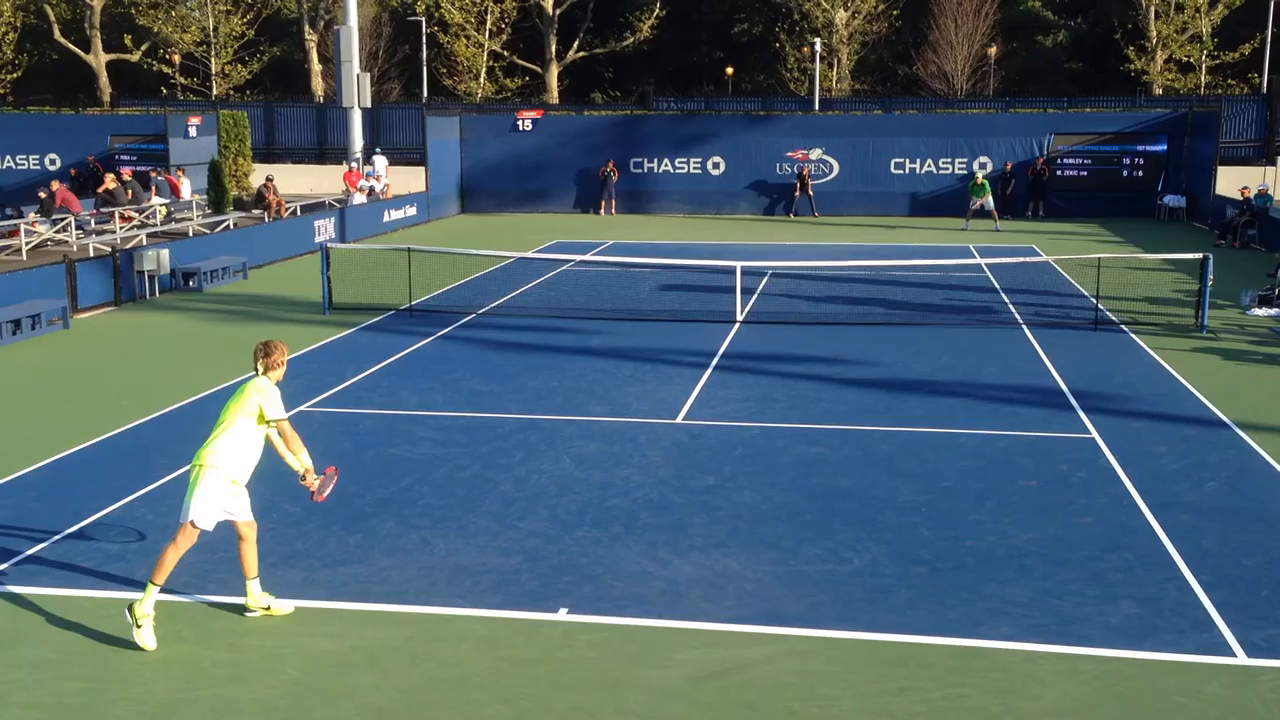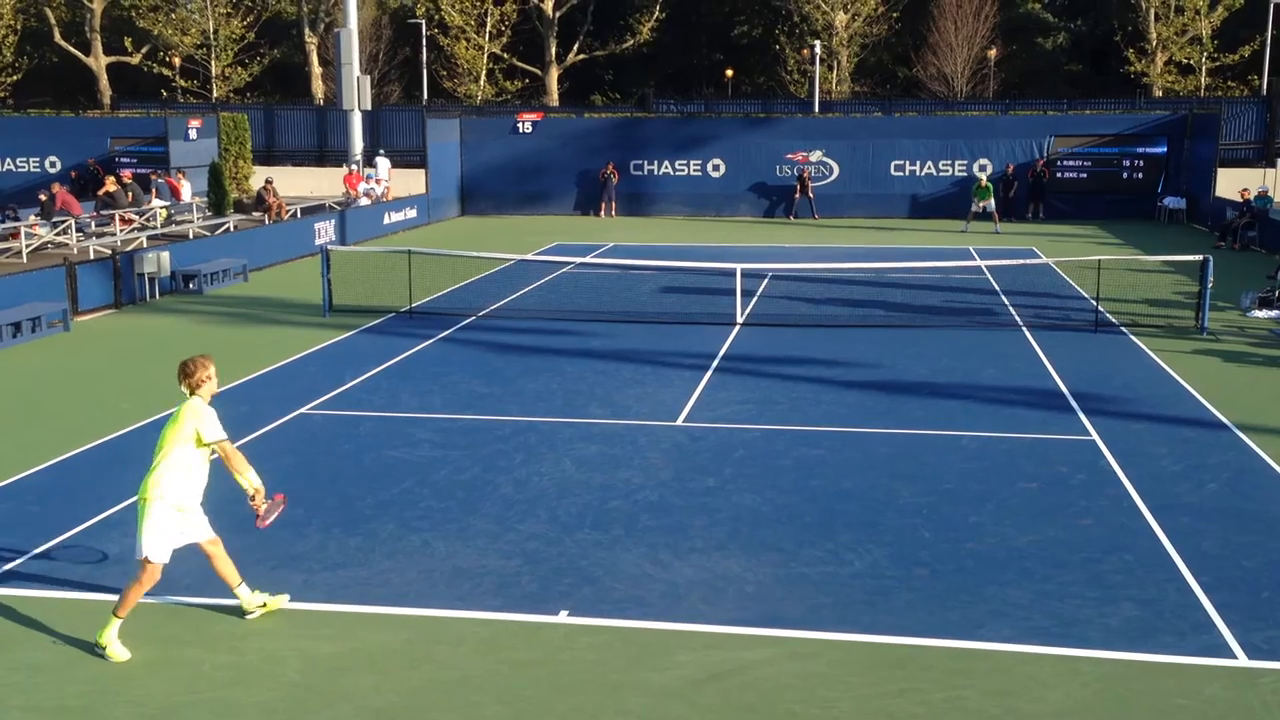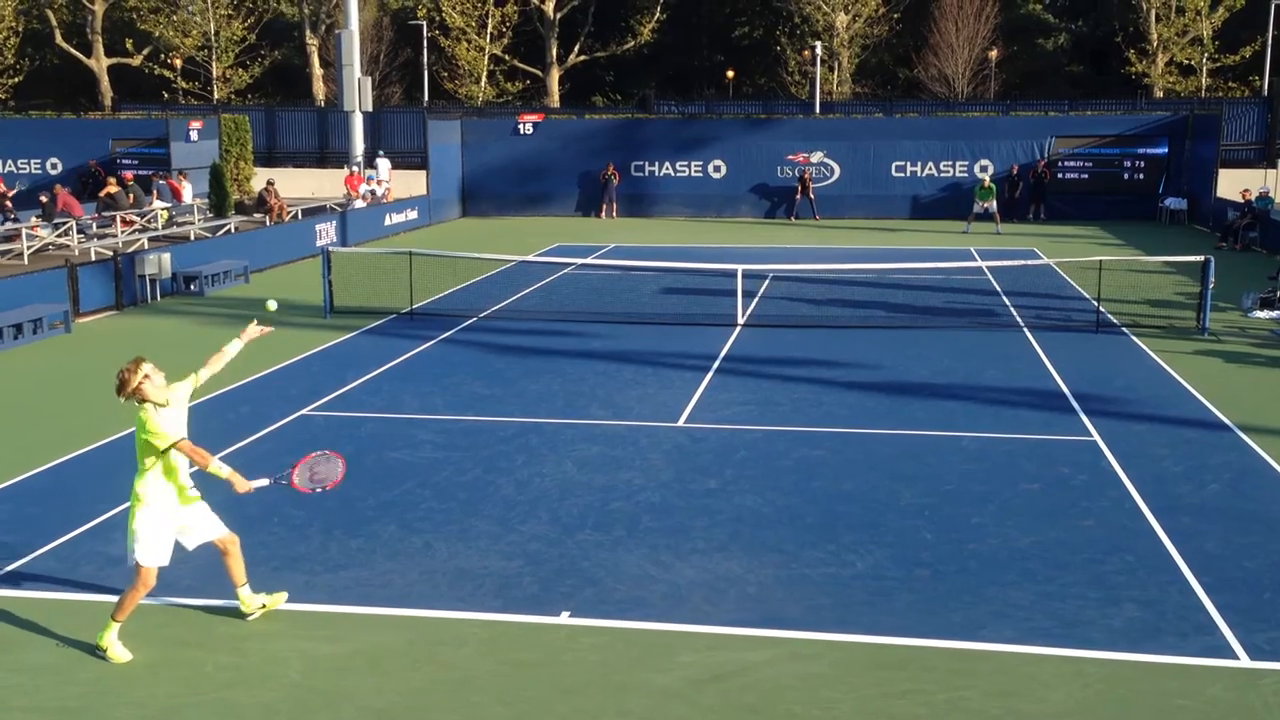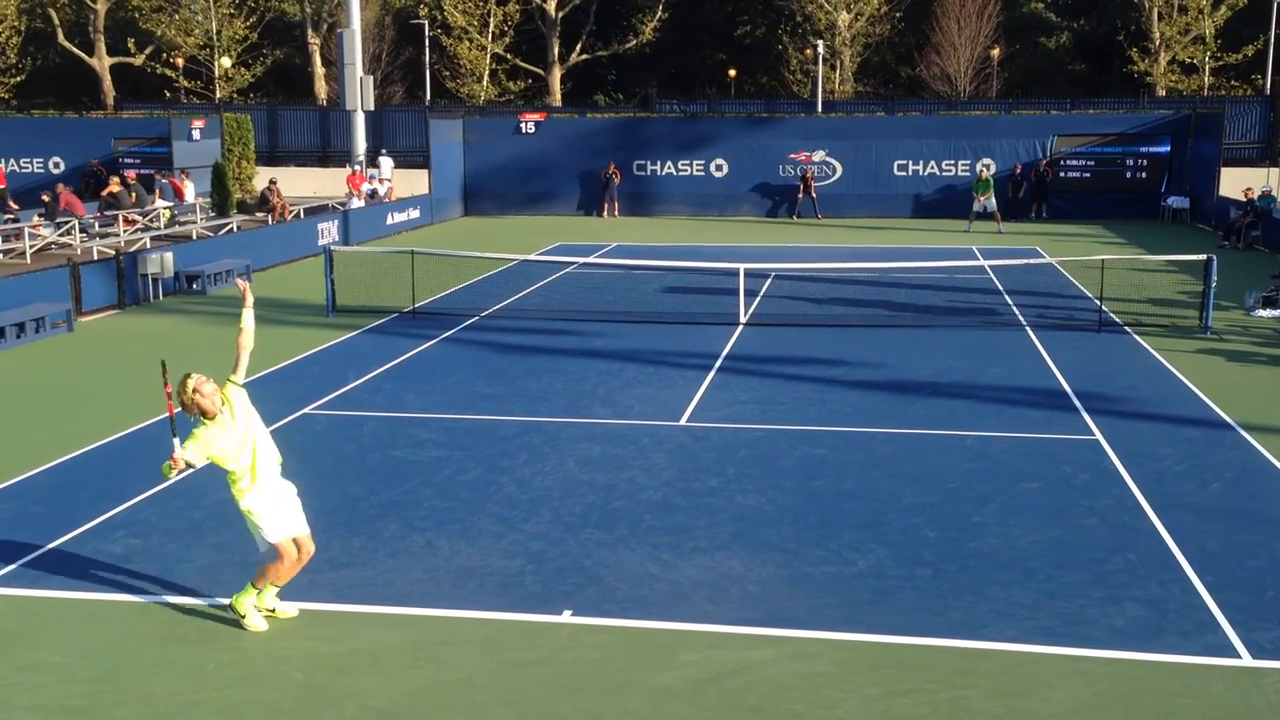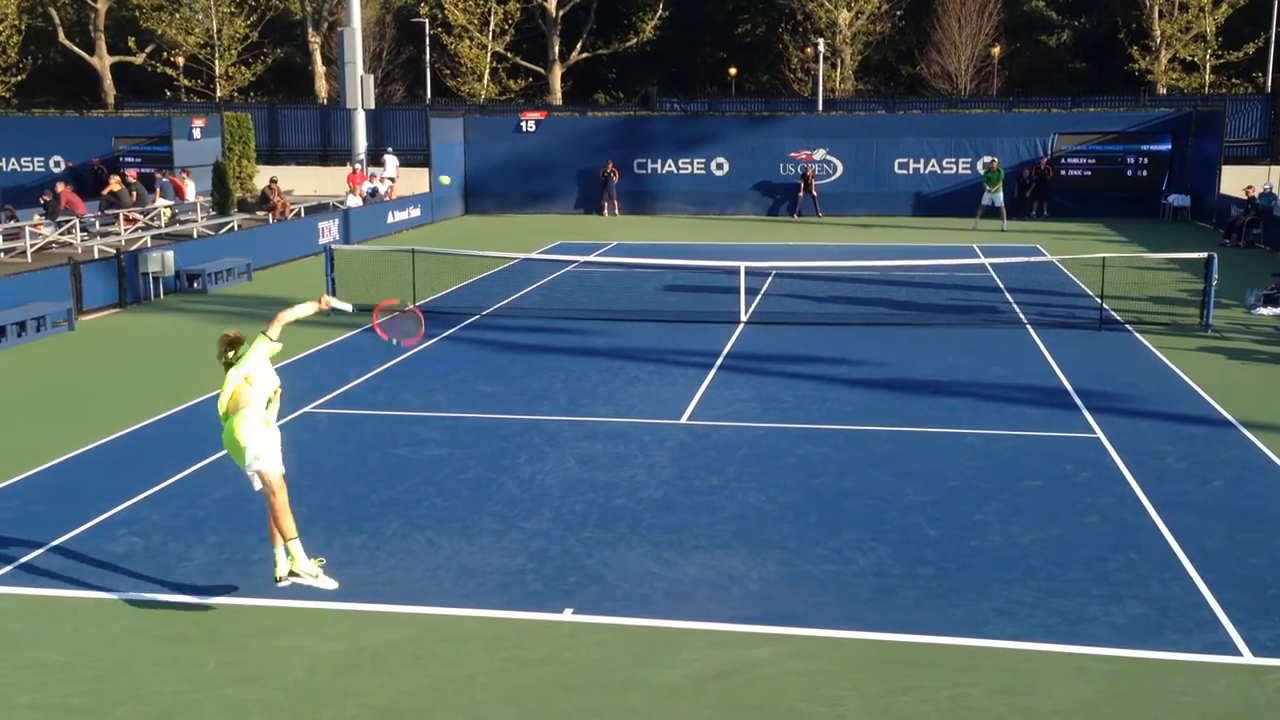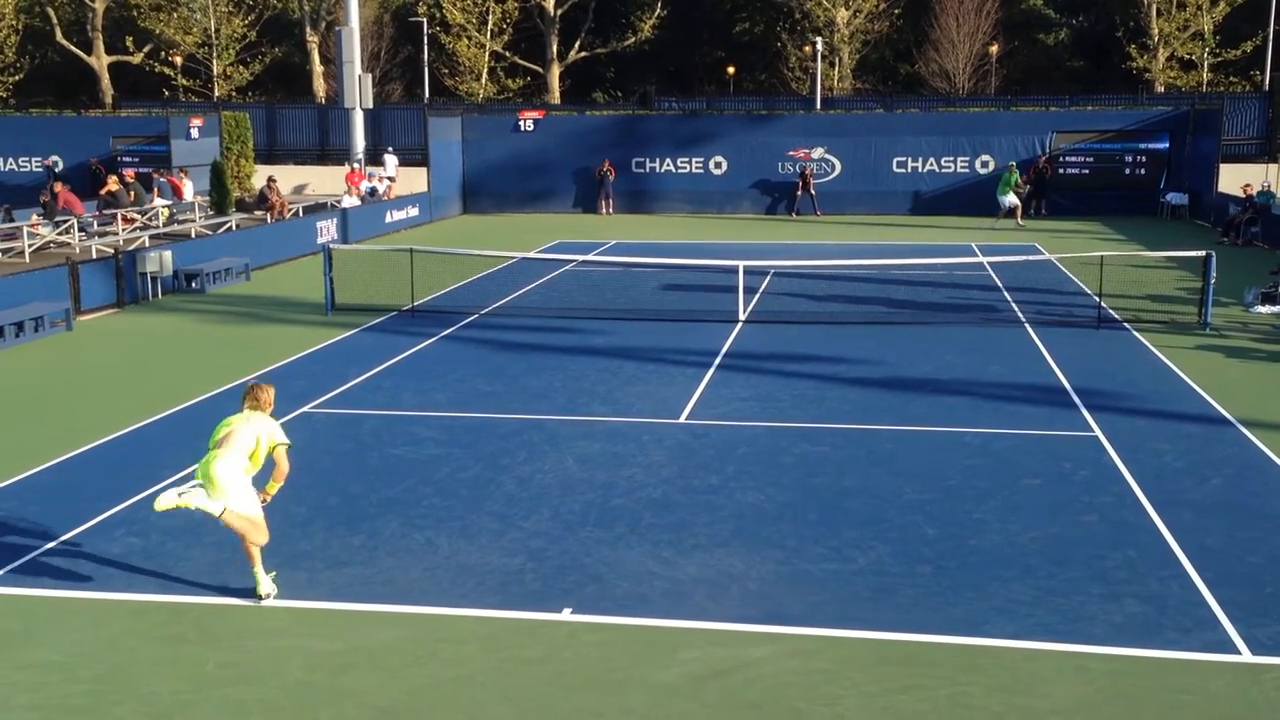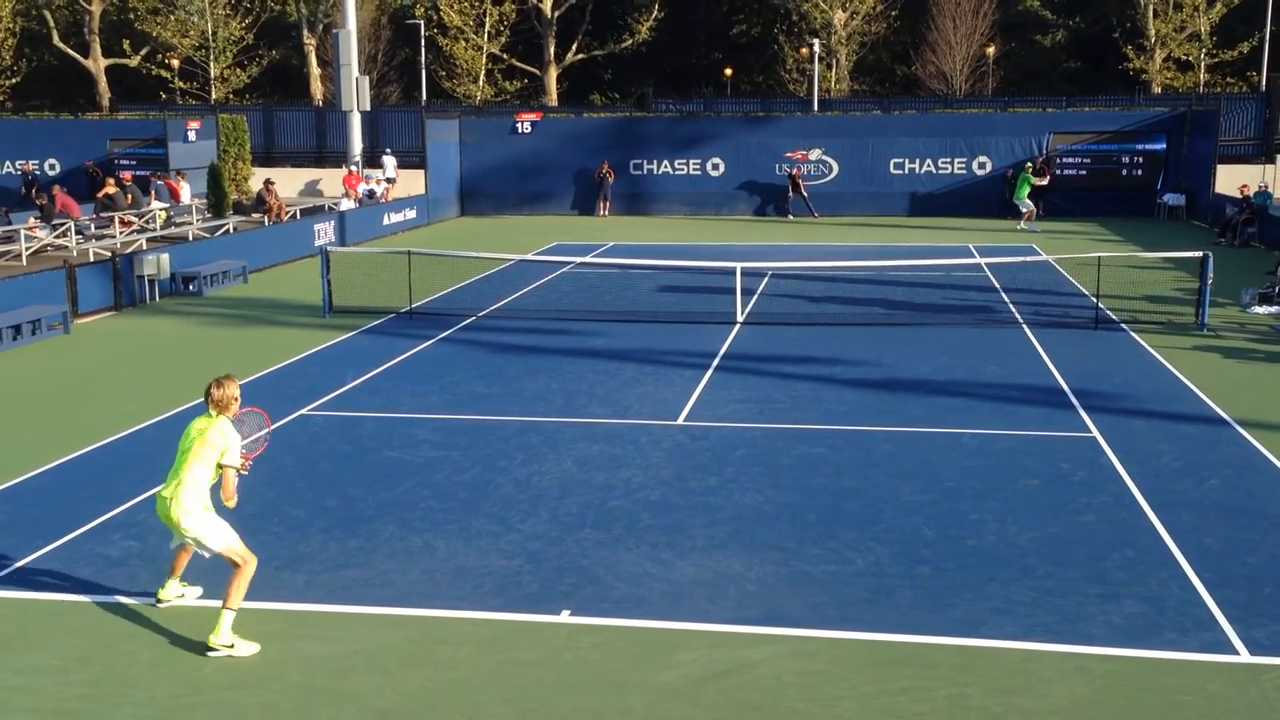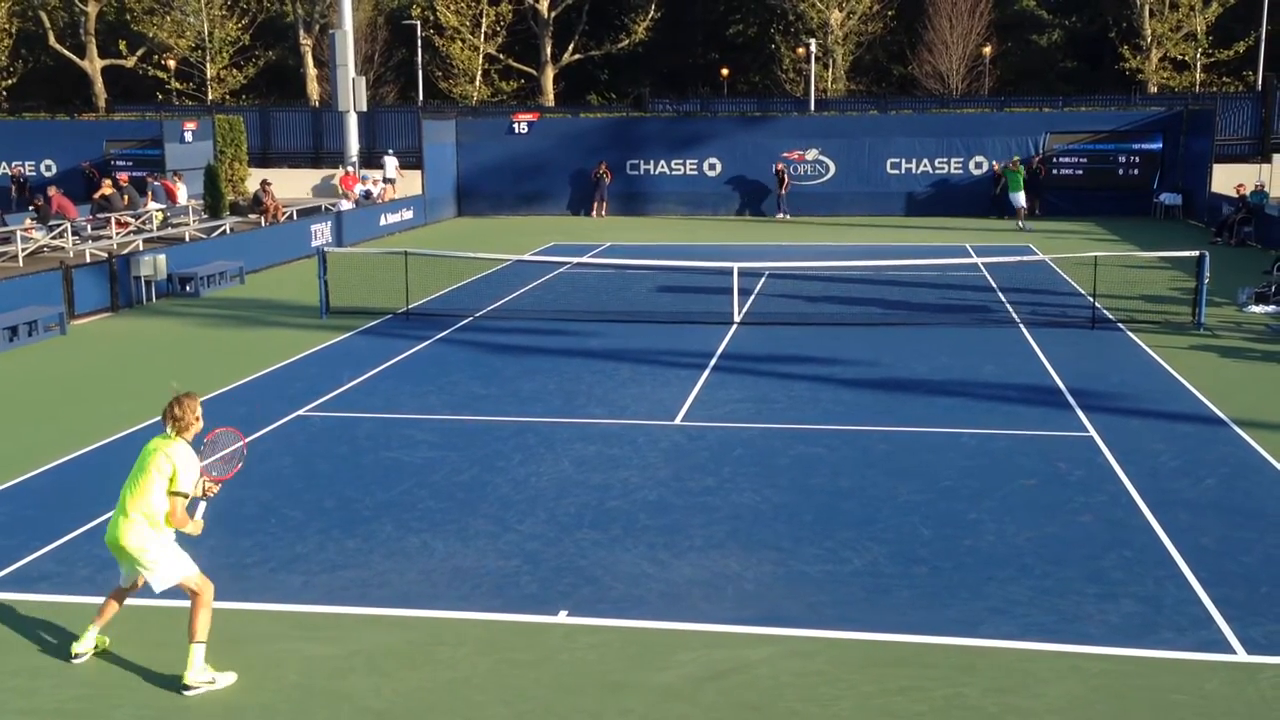
dt=0.5s
person 1, frame 1
left shoulder: (255, 389)
right shoulder: (265, 389)
left elbow: (276, 439)
right elbow: (288, 434)
left wrist: (301, 470)
right wrist: (308, 465)
left hip: (231, 475)
right hip: (215, 471)
left knee: (248, 529)
right knee: (186, 536)
left ankle: (255, 598)
right ankle: (143, 607)
person 1, frame 2
left shoulder: (193, 411)
right shoulder: (201, 412)
left elbow: (226, 458)
right elbow: (231, 456)
left wrist: (250, 490)
right wrist: (258, 486)
left hip: (183, 502)
right hip: (161, 501)
left knee: (214, 545)
right knee: (150, 573)
left ankle: (251, 600)
right ankle: (107, 636)
person 1, frame 3
left shoulder: (174, 394)
right shoulder: (151, 420)
left elbow: (210, 368)
right elbow: (193, 453)
left wrist: (242, 338)
right wrist: (230, 475)
left hip: (183, 497)
right hip: (154, 507)
left knee: (230, 543)
right knee: (145, 580)
left ankle: (249, 601)
right ankle: (108, 637)
person 1, frame 4
left shoulder: (232, 394)
right shoulder: (202, 437)
left elbow: (244, 346)
right elbow: (172, 470)
left wrist: (247, 304)
right wrist: (172, 465)
left hip: (278, 485)
right hip: (254, 495)
left knee: (306, 550)
right knee: (287, 557)
left ankle: (265, 598)
right ankle: (244, 601)
person 1, frame 5
right shoulder: (255, 353)
right elbow: (279, 319)
right wrist: (314, 305)
left hip: (234, 437)
right hip: (249, 429)
left knee: (275, 496)
right knee: (277, 493)
left ankle: (282, 566)
right ankle: (300, 565)
person 1, frame 6
left shoulder: (230, 421)
right shoulder: (272, 427)
right elbow: (282, 468)
right wrist: (269, 492)
left hip: (204, 472)
right hip: (227, 473)
left knee: (247, 522)
right knee: (259, 536)
left ankle: (262, 582)
right ankle: (195, 500)
person 1, frame 7
left shoulder: (197, 423)
right shoulder: (230, 436)
right elbow: (228, 492)
left wrist: (231, 466)
right wrist: (231, 500)
left hip: (165, 503)
right hip: (190, 510)
left knee: (190, 542)
right knee: (247, 562)
left ankle: (170, 590)
right ankle: (222, 636)
person 1, frame 8
left shoulder: (156, 444)
right shoulder: (186, 458)
right elbow: (176, 517)
left wrist: (194, 489)
right wrist: (193, 526)
left hip: (120, 532)
right hip: (147, 539)
left knee: (135, 582)
right knee: (203, 591)
left ankle: (86, 641)
right ankle: (197, 672)
